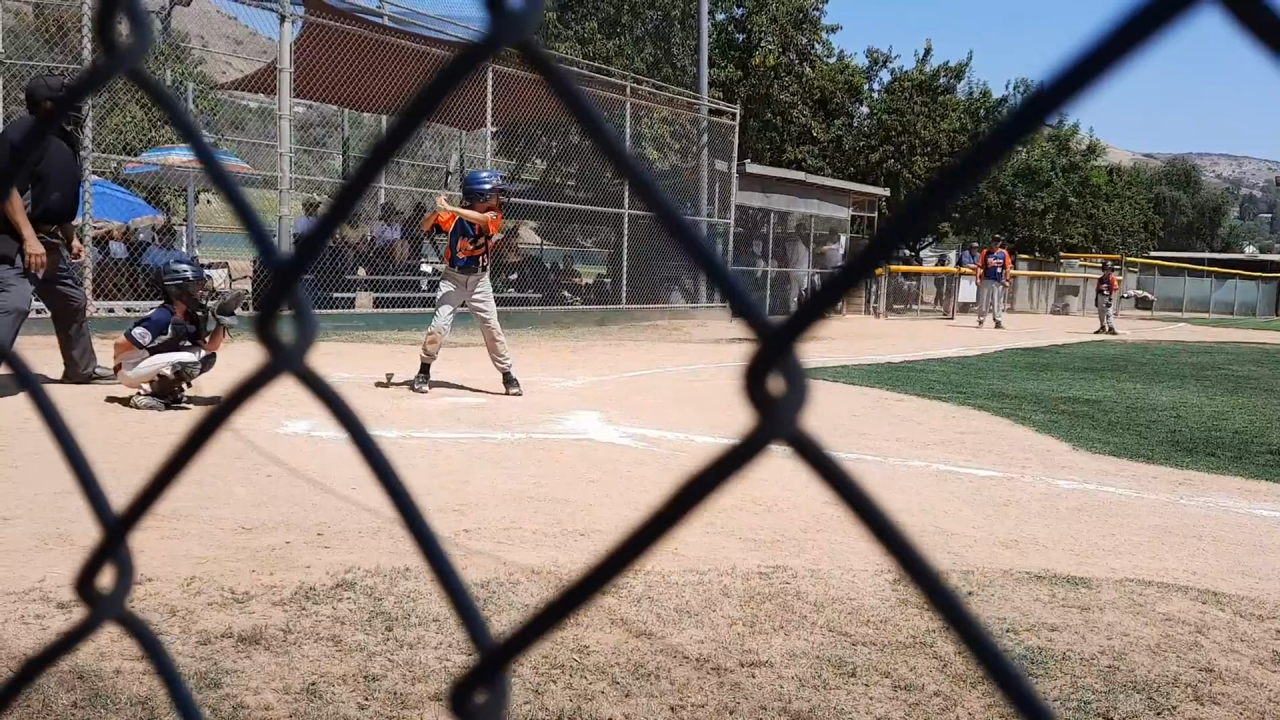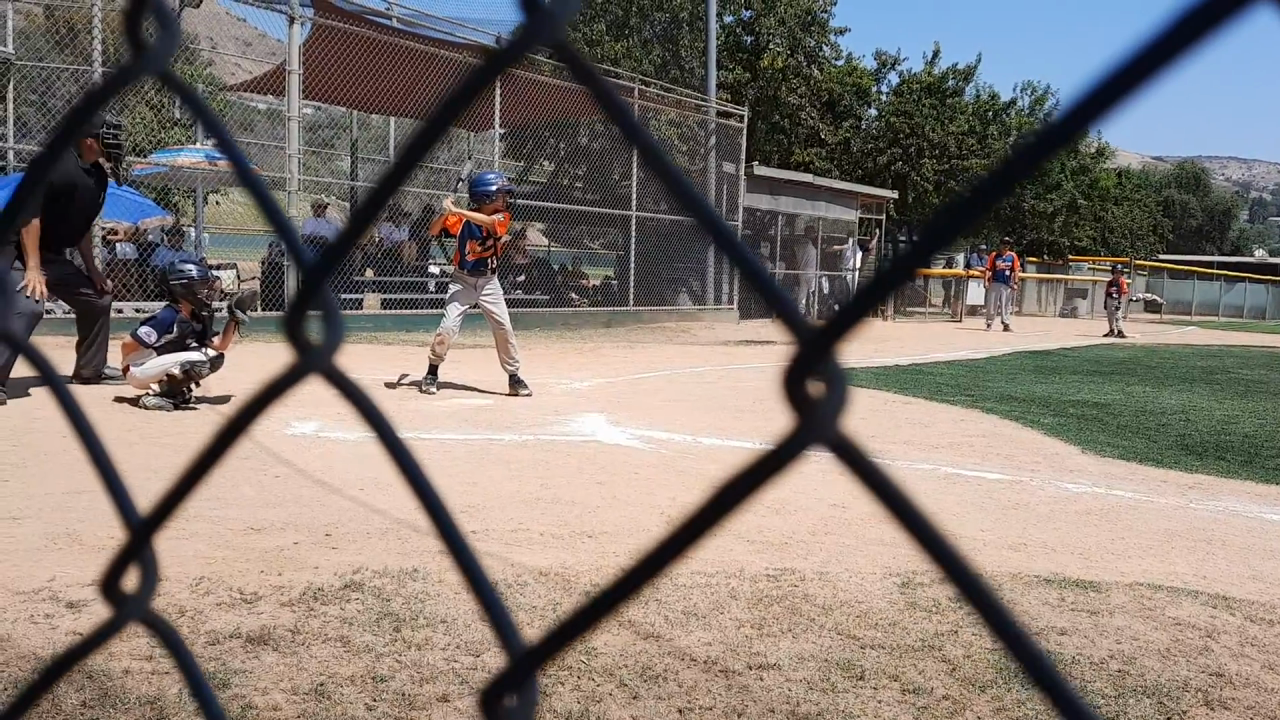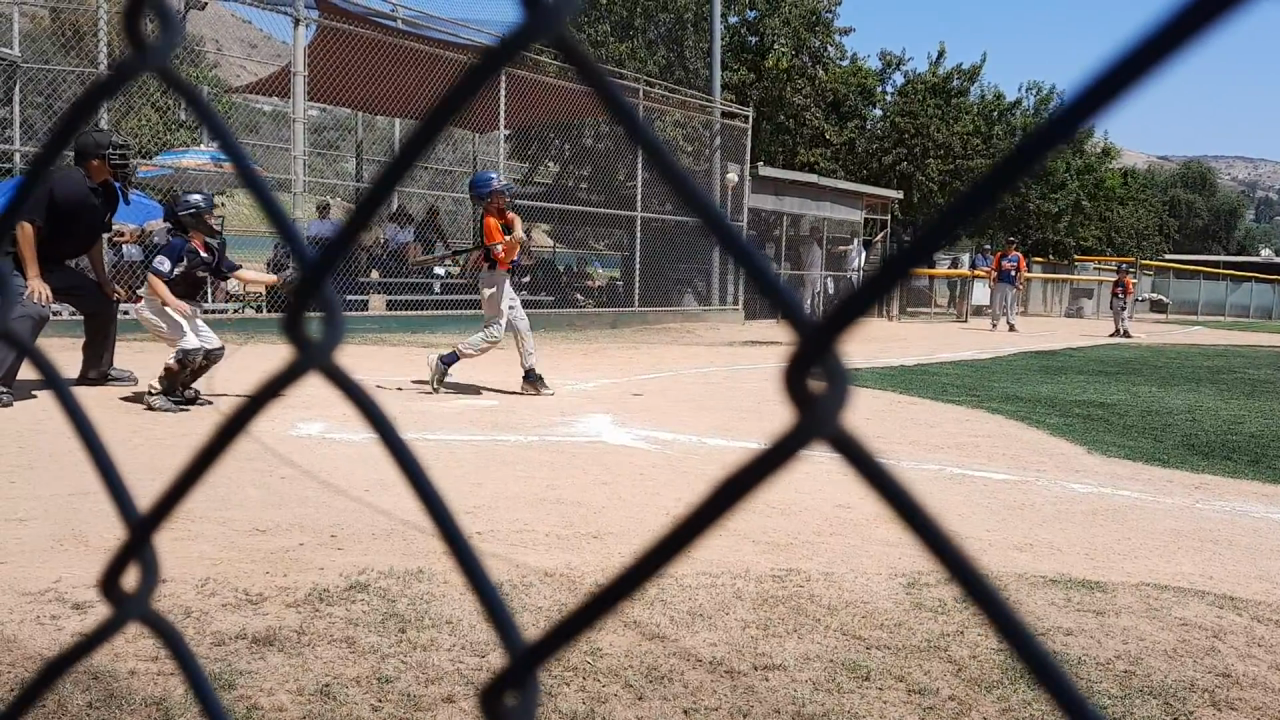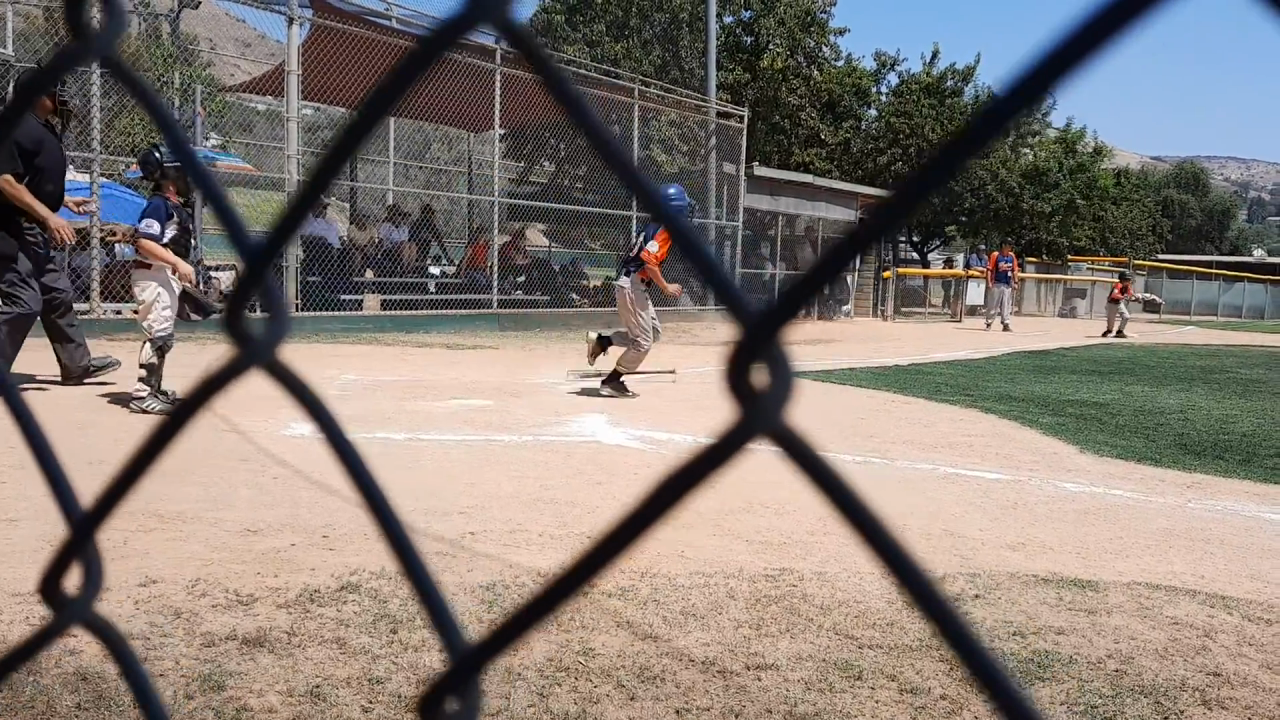
dt=1s
person 1, frame 1
left shoulder: (62, 138)
left wrist: (71, 238)
right wrist: (29, 239)
left hip: (52, 242)
left knee: (73, 302)
left ankle: (82, 368)
person 1, frame 2
left shoulder: (99, 174)
right shoulder: (58, 164)
right elbow: (29, 214)
left wrist: (92, 269)
right wrist: (32, 269)
left hip: (53, 254)
left knee: (97, 298)
right knee: (27, 305)
left ankle: (91, 369)
person 1, frame 3
left shoulder: (109, 194)
right shoulder: (60, 182)
left elbow: (93, 238)
right elbow: (25, 225)
left wrist: (103, 280)
right wrist: (33, 277)
left hip: (55, 264)
left knee: (103, 301)
right knee: (33, 309)
left ankle: (97, 370)
person 1, frame 4
left shoulder: (46, 129)
left wrist: (64, 201)
right wrist: (49, 216)
left hip: (37, 231)
left knee: (58, 296)
left ankle: (77, 365)
person 2, frame 1
left shoulder: (495, 216)
right shoulder: (454, 215)
left elbow: (480, 219)
right elbow: (425, 227)
left wrist: (449, 209)
right wrist: (437, 210)
left hip: (480, 280)
right hip: (452, 278)
left knee: (492, 327)
right knee: (439, 325)
left ankle: (507, 376)
right ankle: (423, 372)
person 2, frame 2
left shoulder: (503, 217)
right shoulder: (462, 218)
left elbow: (488, 221)
right elbow: (433, 231)
left wrist: (456, 211)
right wrist: (446, 212)
left hip: (489, 282)
right hip: (462, 280)
left knee: (504, 329)
right knee: (448, 327)
left ankle: (514, 377)
right ankle: (432, 373)
person 2, frame 3
left shoulder: (502, 211)
right shoulder: (490, 221)
left elbow: (514, 219)
right elbow: (500, 258)
left wrist: (514, 236)
left hip: (500, 280)
right hip: (494, 281)
left knee: (521, 325)
right knee: (493, 332)
left ankle: (530, 376)
right ankle: (443, 363)
person 2, frame 4
left shoulder: (653, 226)
right shoulder: (665, 232)
right elbow: (648, 259)
left wrist: (660, 283)
right wrist: (665, 286)
left hip: (629, 284)
right hip: (633, 287)
left knee: (654, 333)
right knee: (644, 341)
left ankle: (601, 340)
right ankle: (612, 382)
person 3, frame 1
left shoulder: (190, 317)
right shoulder: (161, 318)
left elbow: (210, 346)
right elbow: (121, 343)
right wrist: (121, 364)
left hip: (154, 365)
right hip: (130, 370)
left knee: (206, 356)
right knee: (189, 363)
left ankle: (164, 390)
right ankle: (145, 394)
person 3, frame 2
left shoulder: (197, 317)
right shoulder: (167, 317)
left elbow: (219, 345)
right elbow: (128, 343)
left wrist: (234, 318)
right wrist: (129, 366)
left hip: (161, 365)
right hip: (140, 372)
left knee: (214, 357)
right knee: (198, 362)
left ankle: (174, 391)
right ankle: (154, 395)
person 3, frame 3
left shoulder: (212, 251)
right shoulder: (177, 246)
left elbow: (239, 273)
right elbow: (153, 278)
left wrist: (277, 279)
right wrist: (173, 302)
left hip: (183, 309)
right hip: (155, 306)
left knee: (214, 349)
right knee: (191, 349)
left ankle: (178, 389)
right ankle: (157, 392)
person 3, frame 4
left shoulder: (175, 205)
right shoulder: (158, 204)
right elbow: (145, 242)
left wrist: (181, 271)
right wrist: (179, 263)
left hip: (167, 277)
right hip: (154, 276)
left knee: (163, 337)
right knee: (158, 336)
left ankle: (154, 390)
right ankle: (142, 396)
